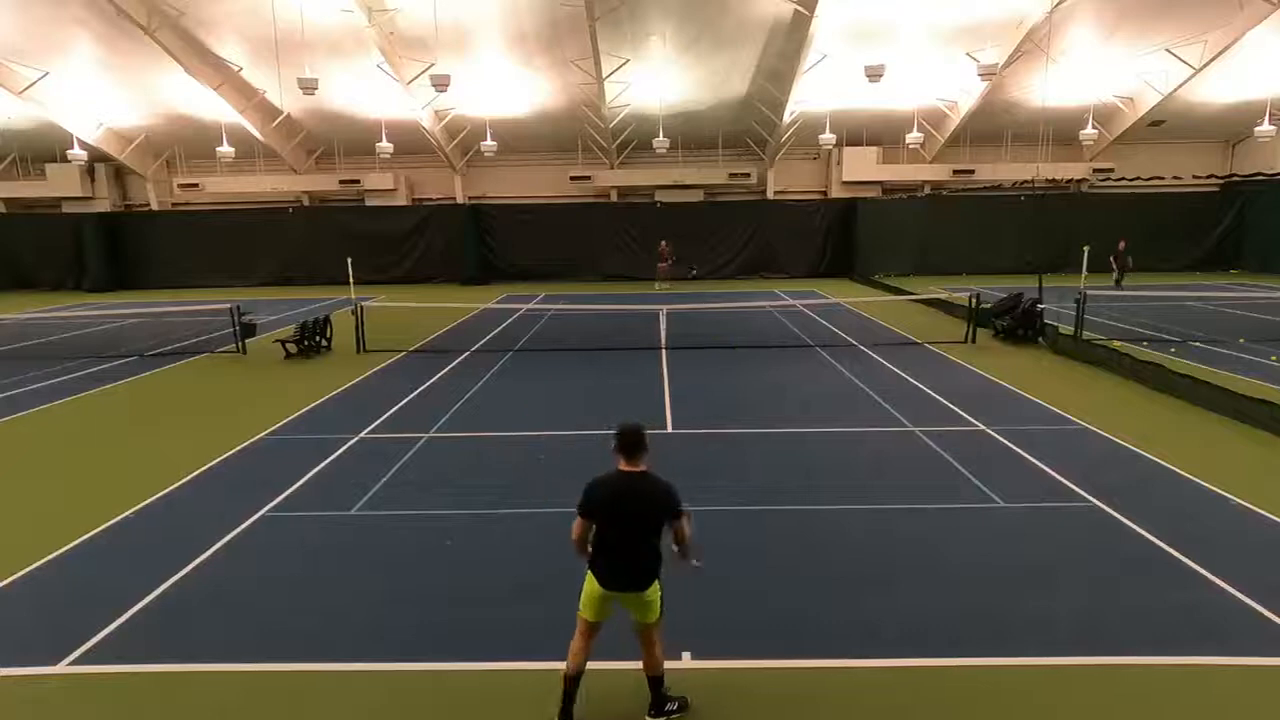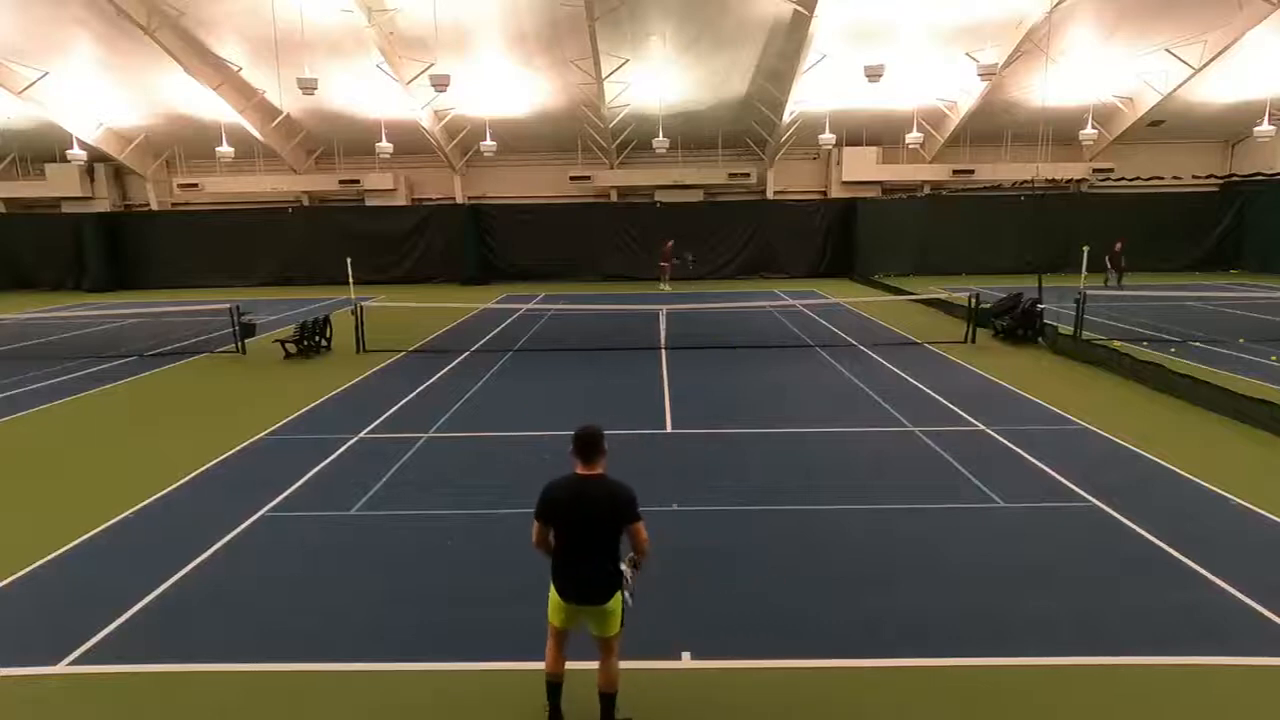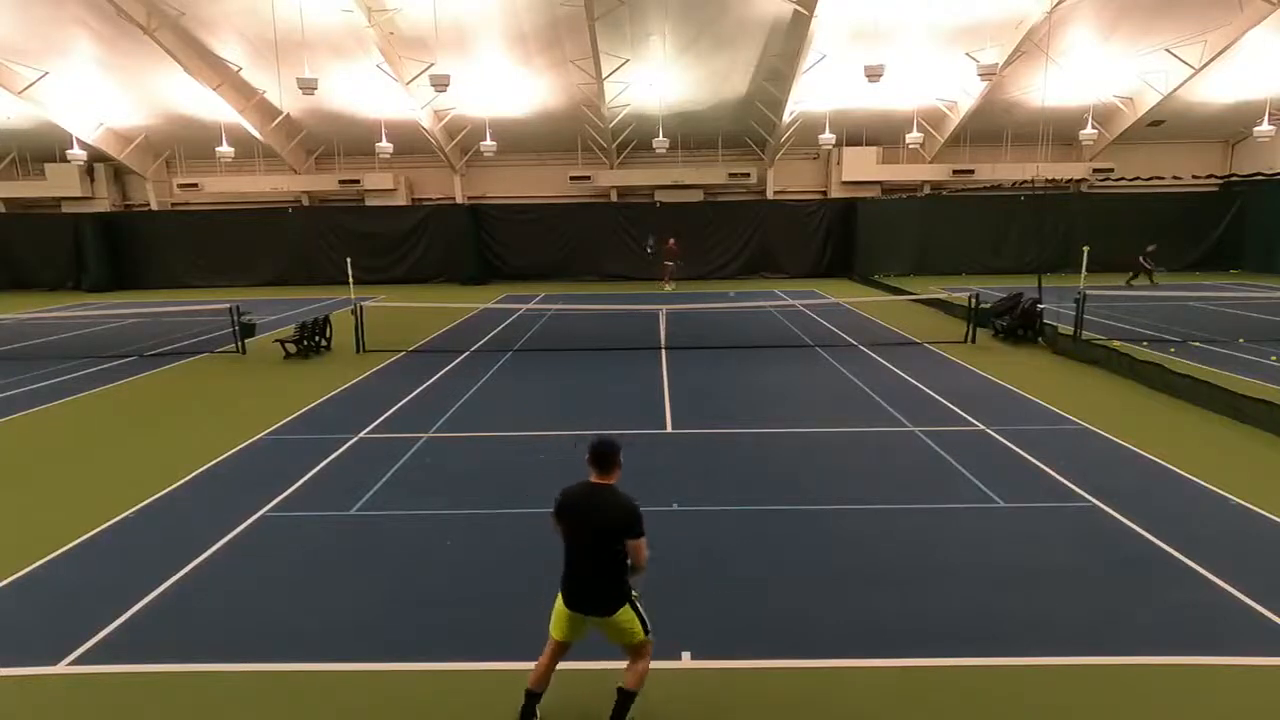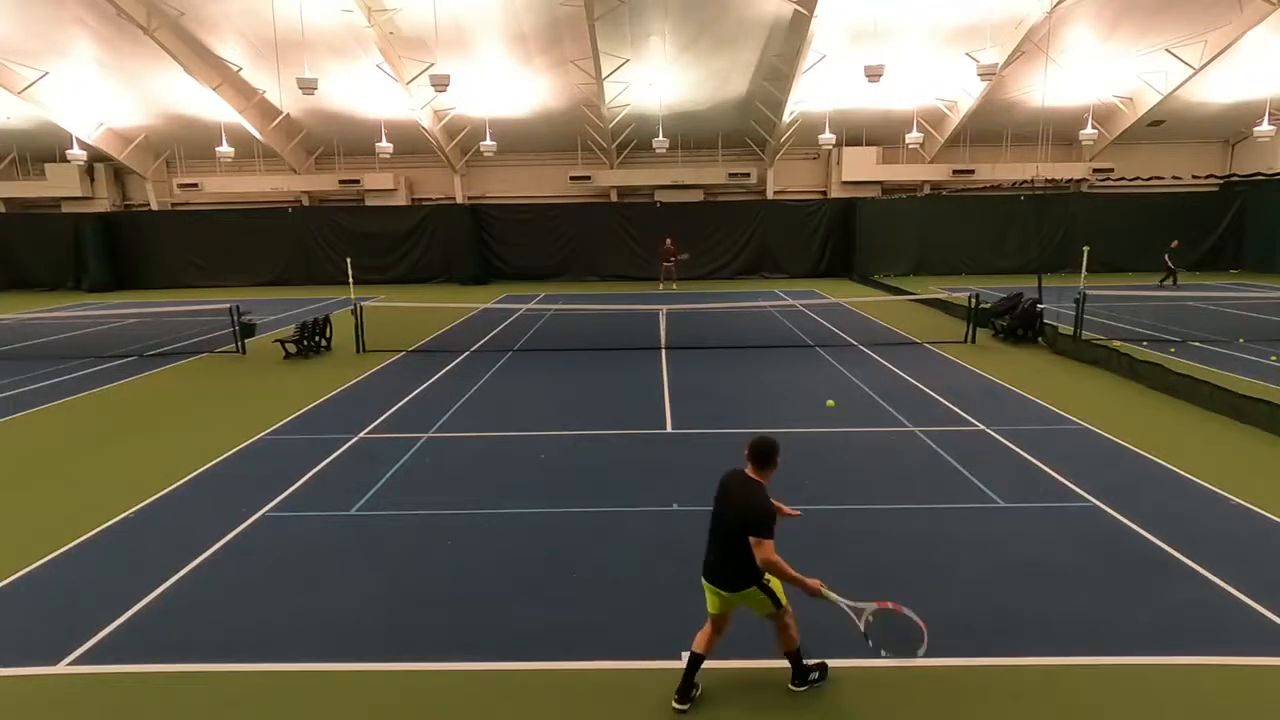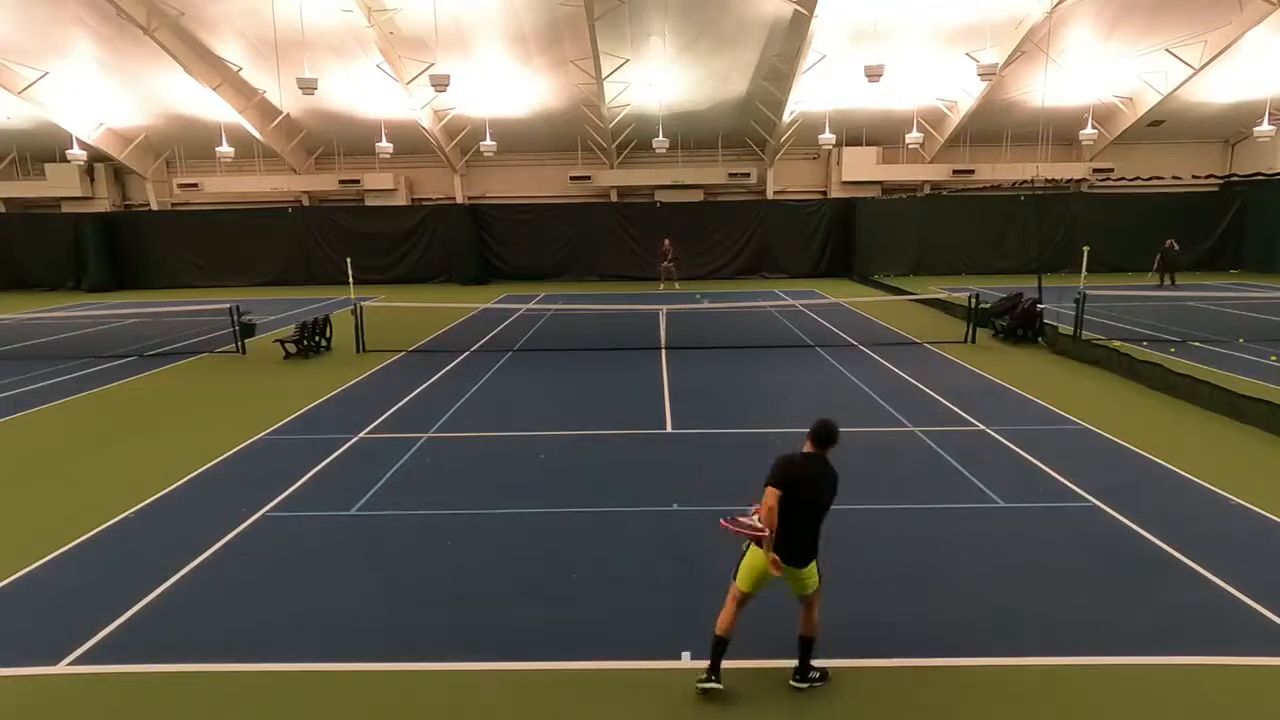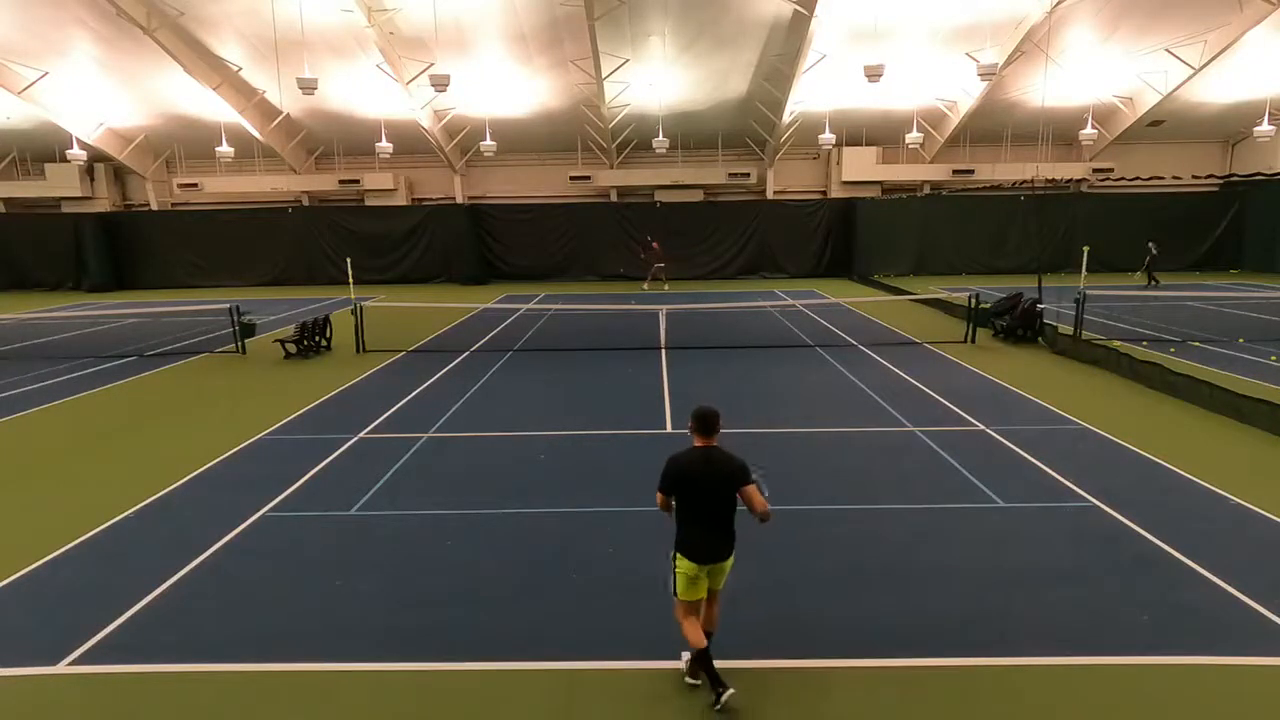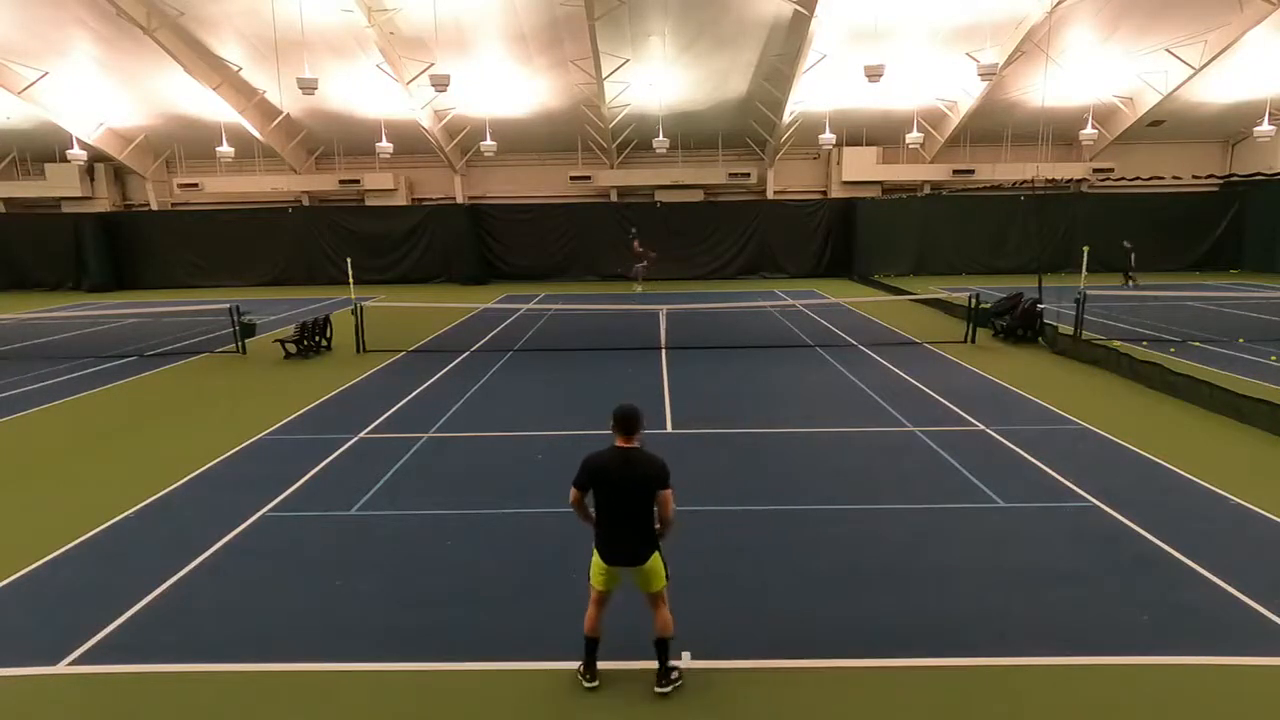
dt=0.7s
person 1, frame 1
left shoulder: (597, 488)
right shoulder: (664, 491)
left elbow: (579, 536)
right elbow: (683, 538)
left wrist: (587, 553)
right wrist: (685, 552)
left hip: (602, 576)
right hip: (643, 580)
left knee: (582, 638)
right knee: (650, 641)
person 1, frame 2
left shoulder: (553, 491)
right shoulder: (621, 493)
left elbow: (538, 540)
right elbow: (641, 542)
right wrist: (638, 559)
left hip: (564, 585)
right hip: (606, 588)
left knee: (556, 642)
right knee: (609, 654)
person 1, frame 3
left shoulder: (567, 497)
right shoulder: (626, 507)
right elbow: (639, 560)
right wrist: (627, 568)
left hip: (573, 595)
right hip: (612, 600)
left knee: (552, 654)
right knee: (641, 655)
person 1, frame 4
left shoulder: (733, 477)
right shoulder: (759, 505)
right elbow: (765, 560)
right wrist: (803, 583)
left hip: (712, 574)
right hip: (742, 581)
left knee: (716, 624)
right knee: (784, 619)
left ankle: (684, 692)
right ankle: (800, 675)
person 1, frame 5
left shoulder: (787, 463)
right shoulder: (831, 477)
left elbow: (770, 506)
left wrist: (768, 550)
left hip: (767, 550)
right hip: (802, 555)
left knee: (734, 603)
right knee: (811, 603)
left ankle: (713, 673)
right ankle: (803, 671)
person 1, frame 6
left shoulder: (676, 463)
right shoulder: (735, 464)
left elbow: (663, 505)
right elbow: (761, 509)
right wrist: (764, 514)
left hip: (689, 552)
right hip: (724, 550)
left knee: (687, 617)
right knee: (710, 601)
left ankle: (718, 684)
right ankle: (697, 667)
person 1, frame 7
left shoulder: (594, 462)
right shoulder: (656, 466)
left elbow: (575, 501)
right elbow: (667, 516)
right wrist: (659, 533)
left hip: (607, 549)
right hip: (644, 550)
left knee: (597, 604)
right knee: (660, 605)
left ankle: (589, 669)
right ankle: (664, 673)
